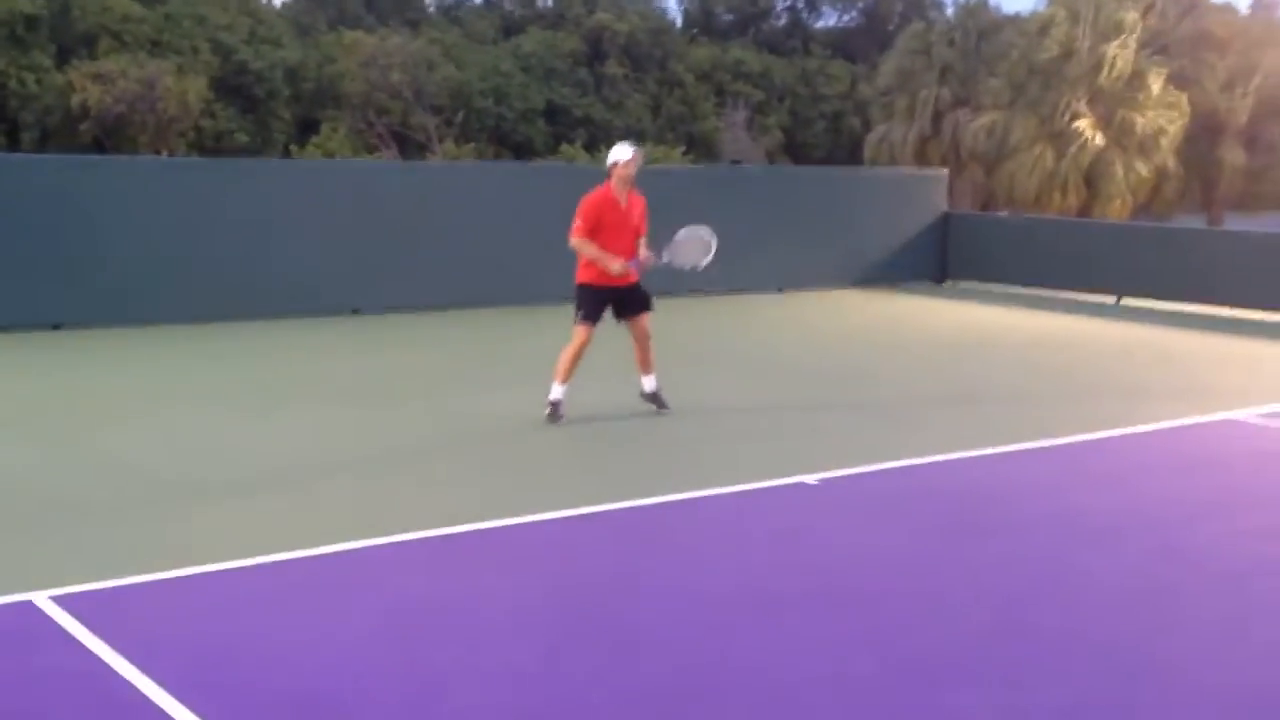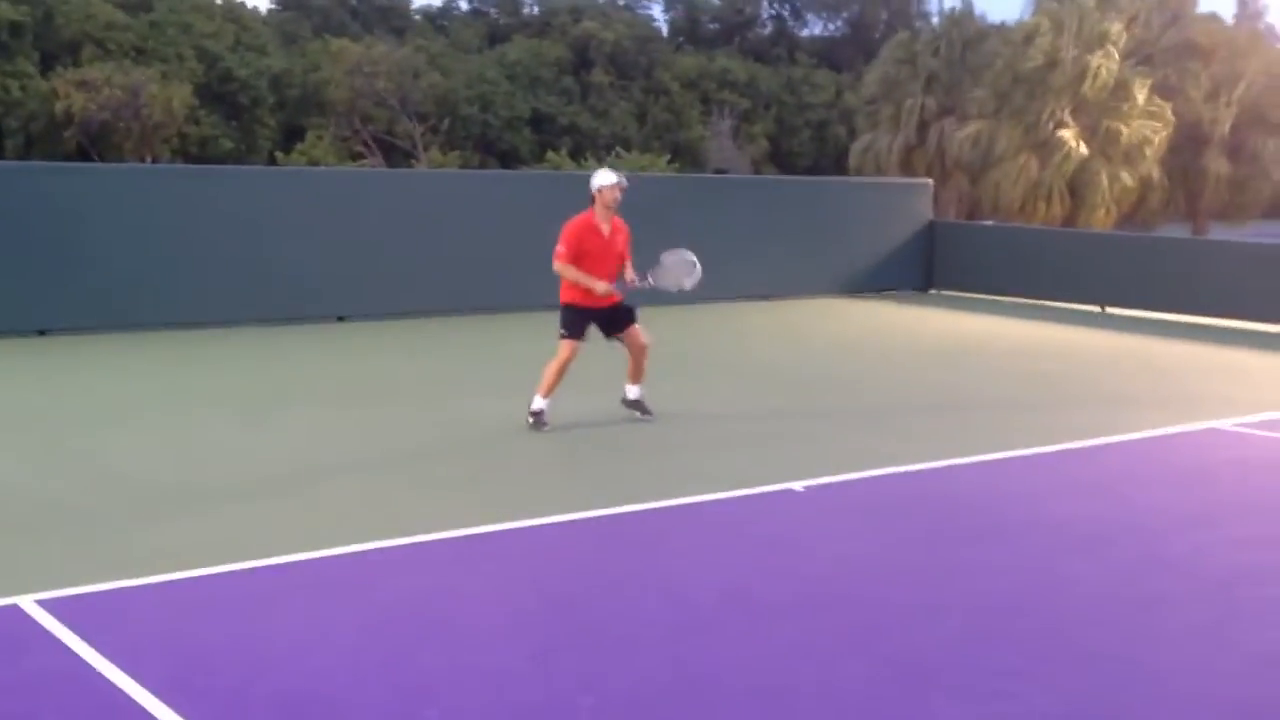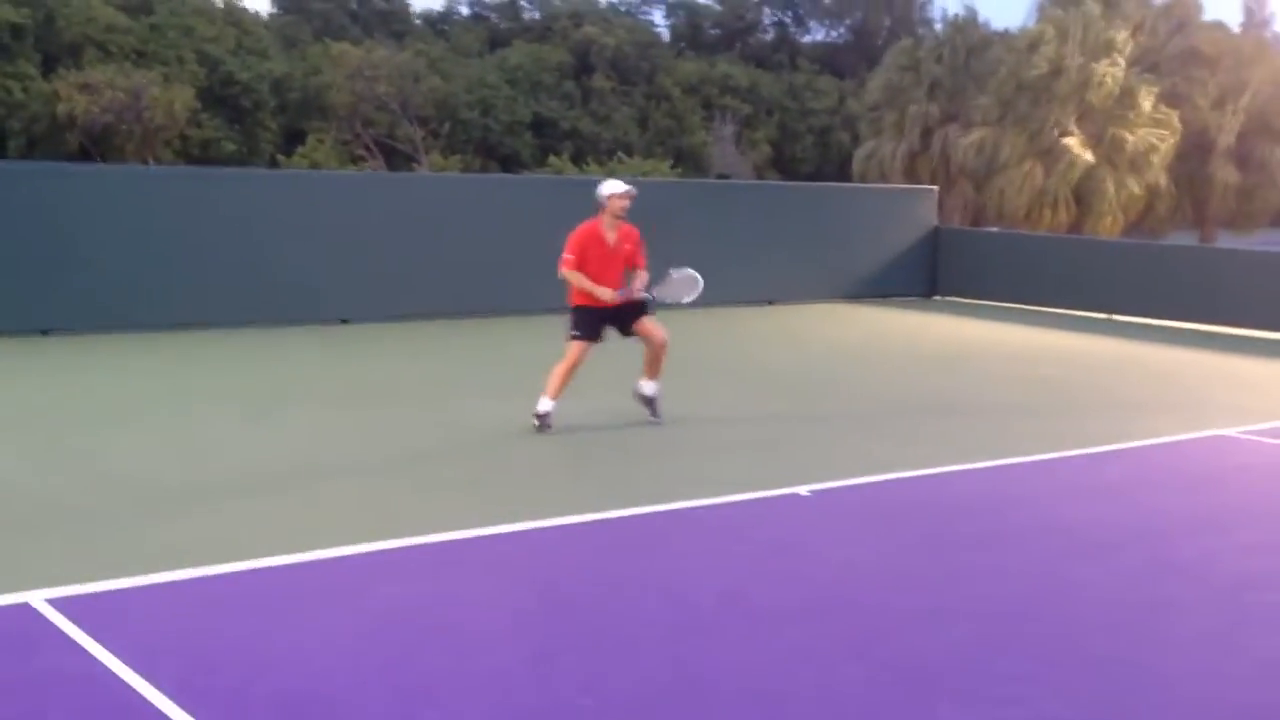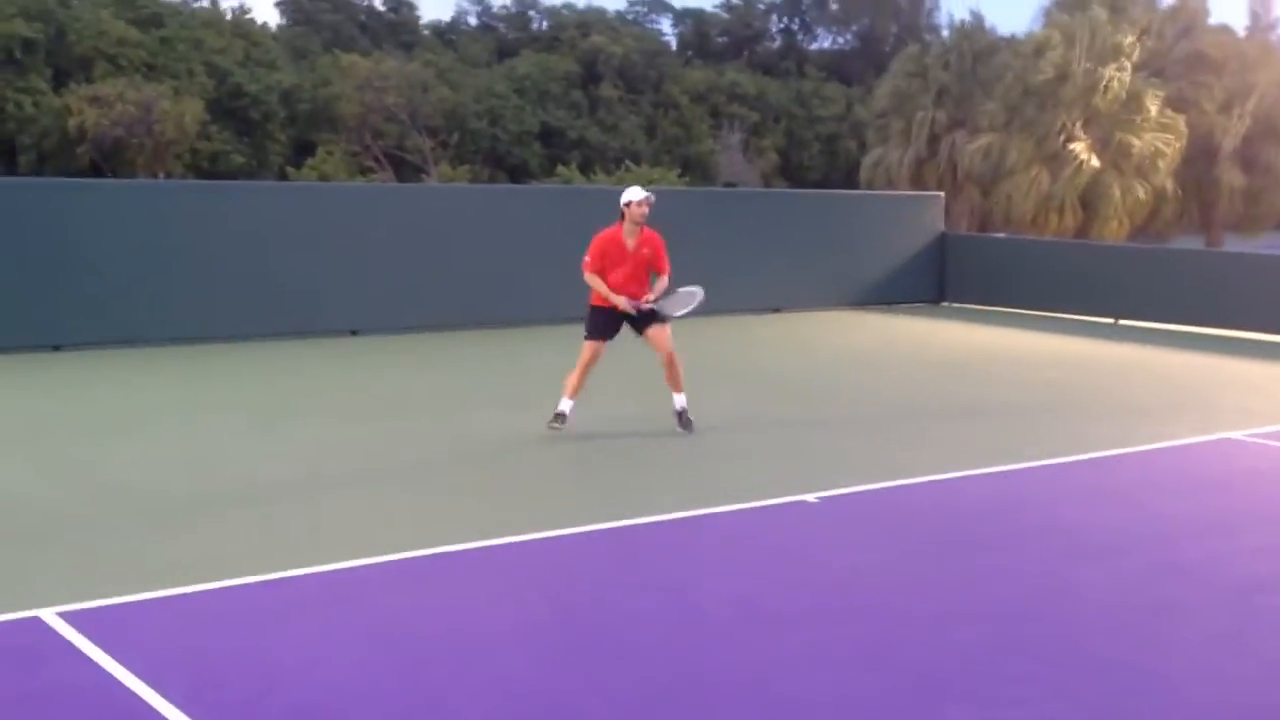
dt=0.1s
person 1, frame 1
left shoulder: (639, 202)
right shoulder: (594, 200)
right elbow: (576, 240)
left wrist: (642, 251)
right wrist: (608, 262)
left hip: (626, 281)
right hip: (593, 281)
left knee: (643, 334)
right knee: (580, 340)
left ankle: (650, 388)
right ankle: (555, 398)
person 1, frame 2
left shoulder: (621, 228)
right shoulder: (577, 226)
right elbow: (559, 265)
left wrist: (628, 274)
right wrist: (593, 283)
left hip: (610, 300)
right hip: (578, 301)
left knee: (641, 345)
right knee: (565, 355)
left ankle: (632, 396)
right ankle: (537, 408)
person 1, frame 3
left shoulder: (631, 235)
right shoulder: (582, 234)
left elbow: (639, 268)
right elbow: (565, 271)
left wrist: (638, 284)
right wrist: (598, 291)
left hip: (621, 301)
right hip: (587, 302)
left knee: (659, 339)
right knee: (574, 357)
left ankle: (646, 390)
right ankle: (543, 410)
person 1, frame 4
left shoulder: (654, 240)
right shoulder: (604, 239)
left elbow: (663, 275)
right elbow: (589, 274)
left wrist: (654, 294)
right wrist: (614, 297)
left hip: (639, 304)
right hip: (605, 304)
left knee: (668, 351)
right knee: (588, 358)
left ankle: (680, 407)
right ankle: (563, 410)
